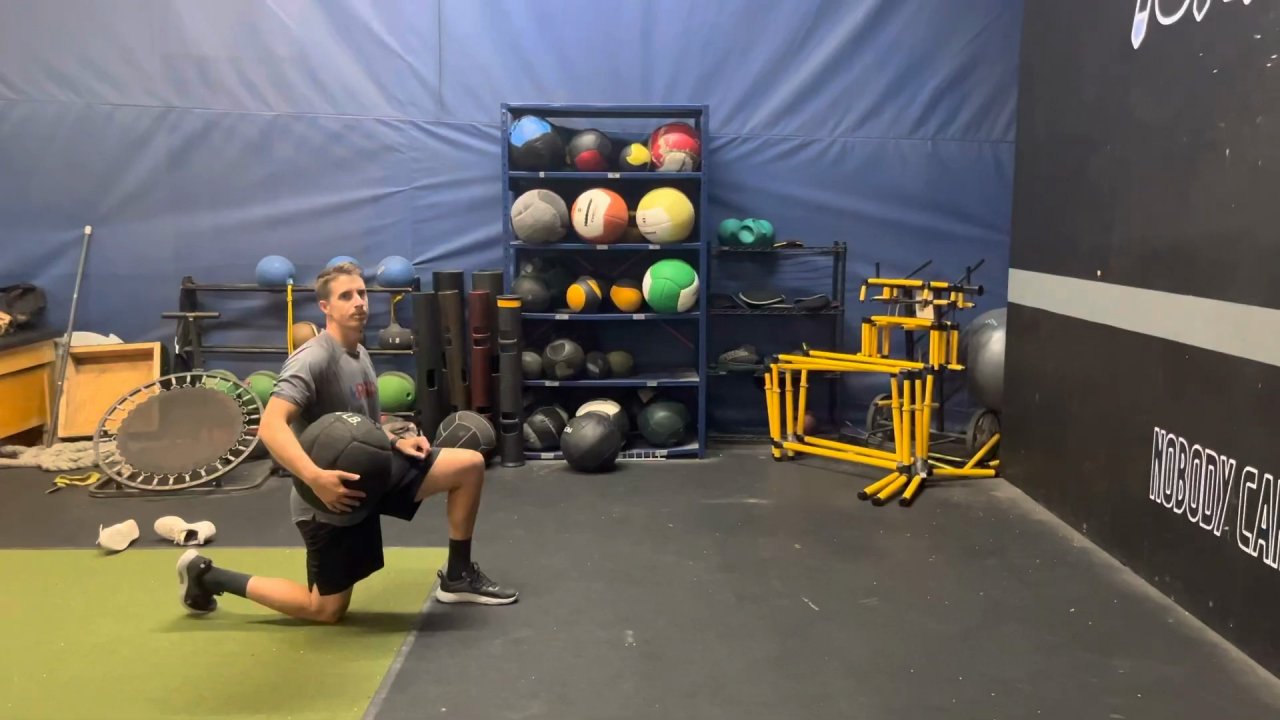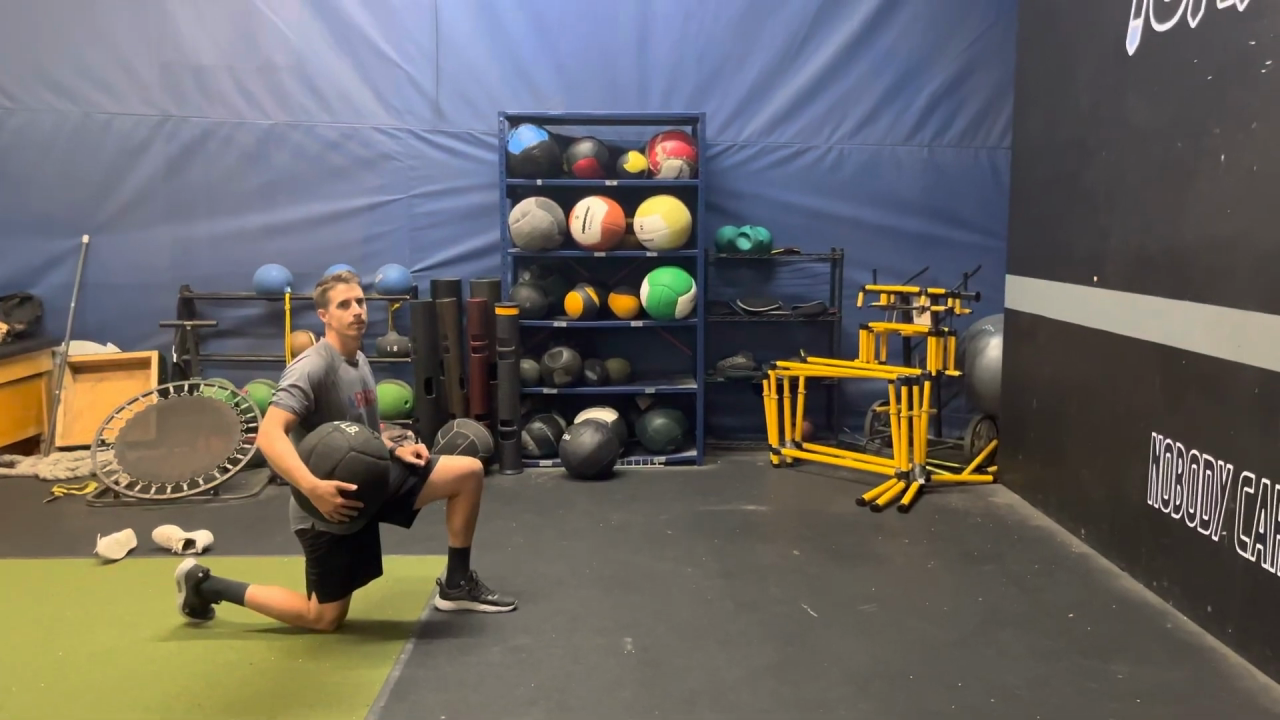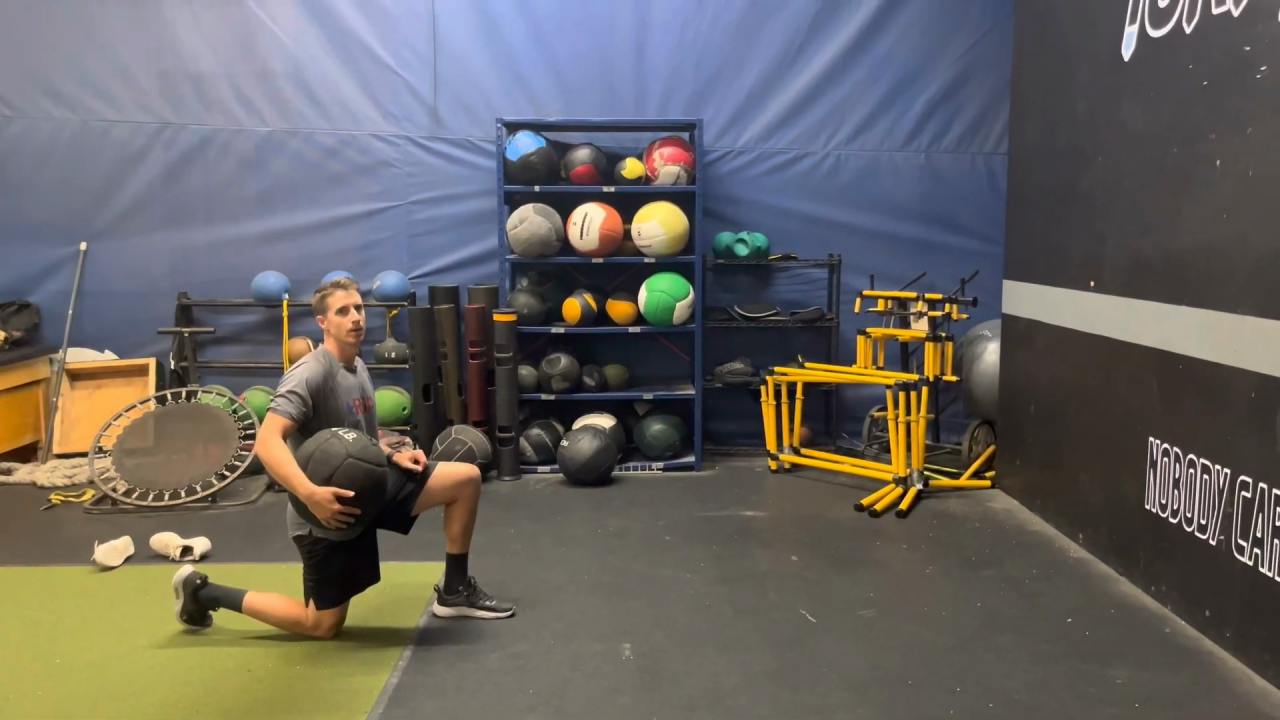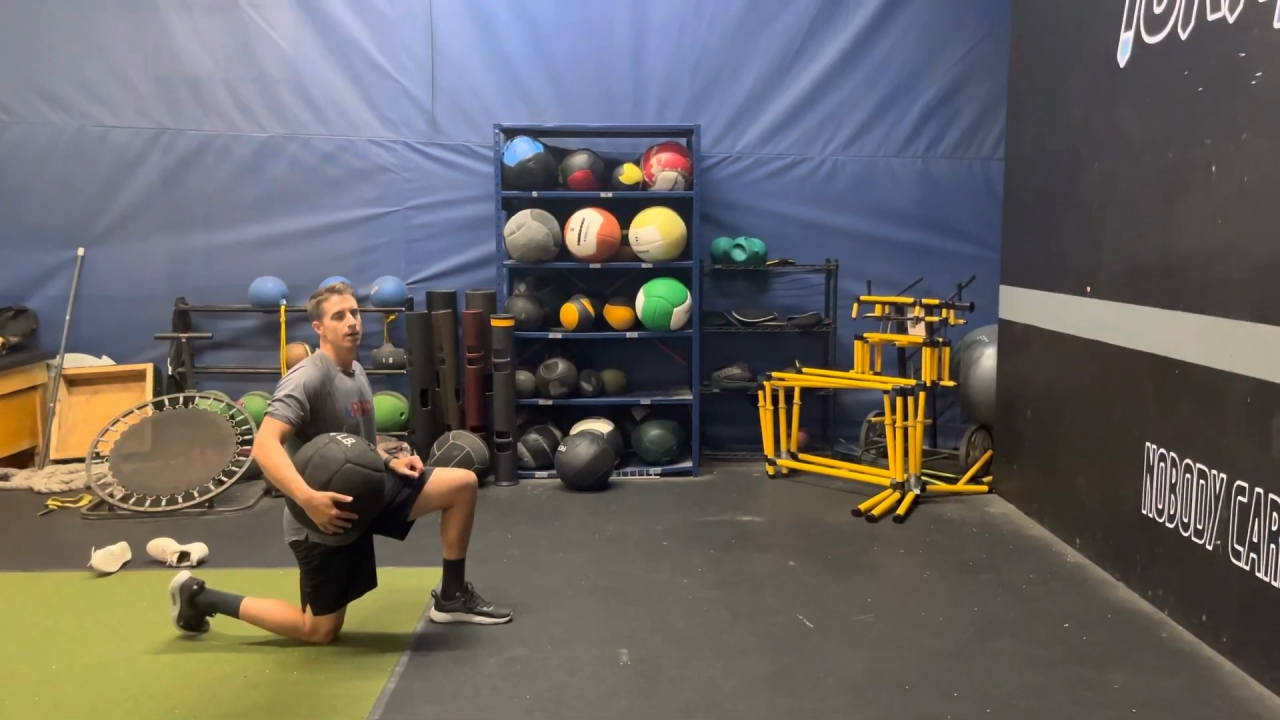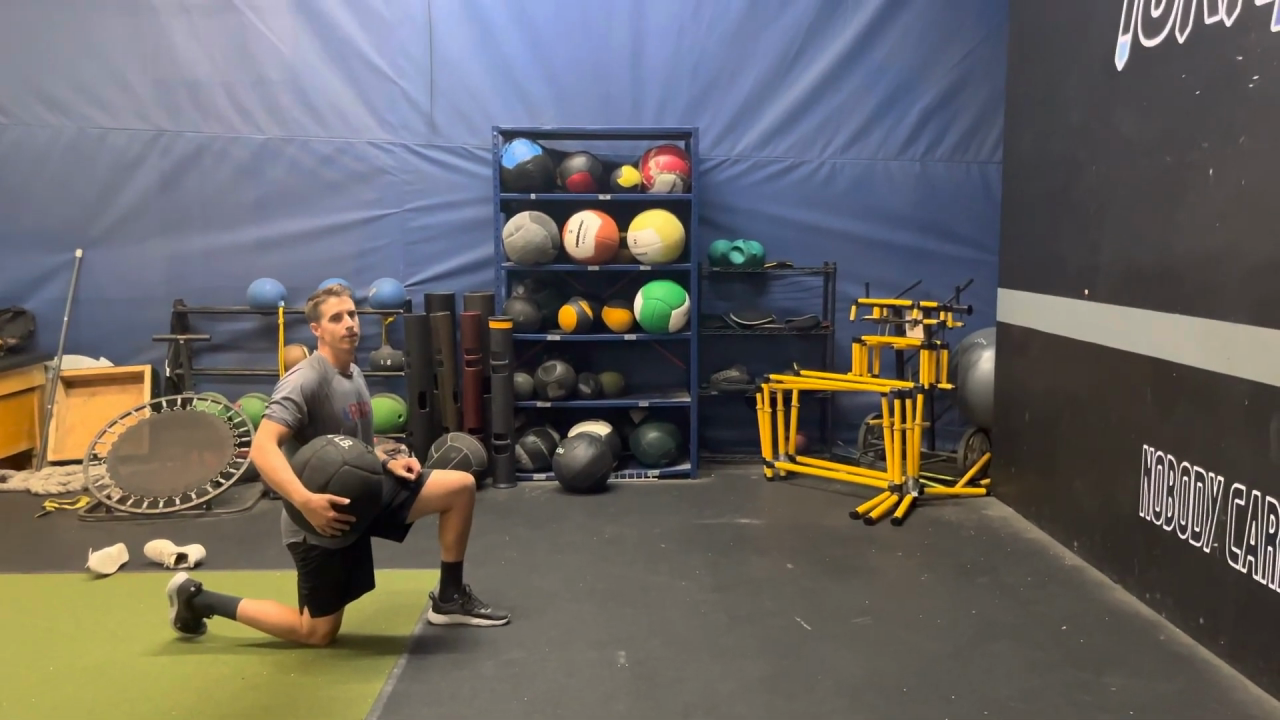
dt=0.3s
person 1, frame 1
left shoulder: (360, 353)
right shoulder: (313, 359)
right elbow: (271, 426)
left wrist: (396, 441)
right wrist: (315, 478)
right hip: (331, 498)
left knee: (470, 464)
right knee: (327, 609)
left ankle: (458, 577)
right ankle: (207, 576)
person 1, frame 2
left shoulder: (359, 361)
right shoulder: (312, 368)
right elbow: (269, 435)
left wrist: (395, 448)
right wrist: (313, 488)
right hip: (330, 506)
left knee: (469, 471)
right knee: (325, 617)
left ankle: (457, 585)
right ankle: (205, 584)
person 1, frame 3
left shoulder: (358, 367)
right shoulder: (310, 375)
right elbow: (267, 442)
left wrist: (393, 454)
right wrist: (310, 494)
right hip: (328, 511)
left knee: (466, 477)
right knee: (323, 624)
left ankle: (455, 591)
right ankle: (203, 591)
person 1, frame 4
left shoulder: (356, 371)
right shoulder: (307, 379)
right elbow: (264, 445)
left wrist: (390, 460)
right wrist: (308, 499)
right hip: (325, 516)
left knee: (463, 483)
right knee: (320, 629)
left ankle: (452, 596)
right ankle: (199, 597)
person 1, frame 5
left shoulder: (354, 373)
right shoulder: (305, 381)
right elbow: (262, 448)
left wrist: (387, 461)
right wrist: (305, 501)
right hip: (323, 518)
left knee: (461, 485)
right knee: (318, 631)
left ankle: (450, 599)
right ankle: (198, 599)
